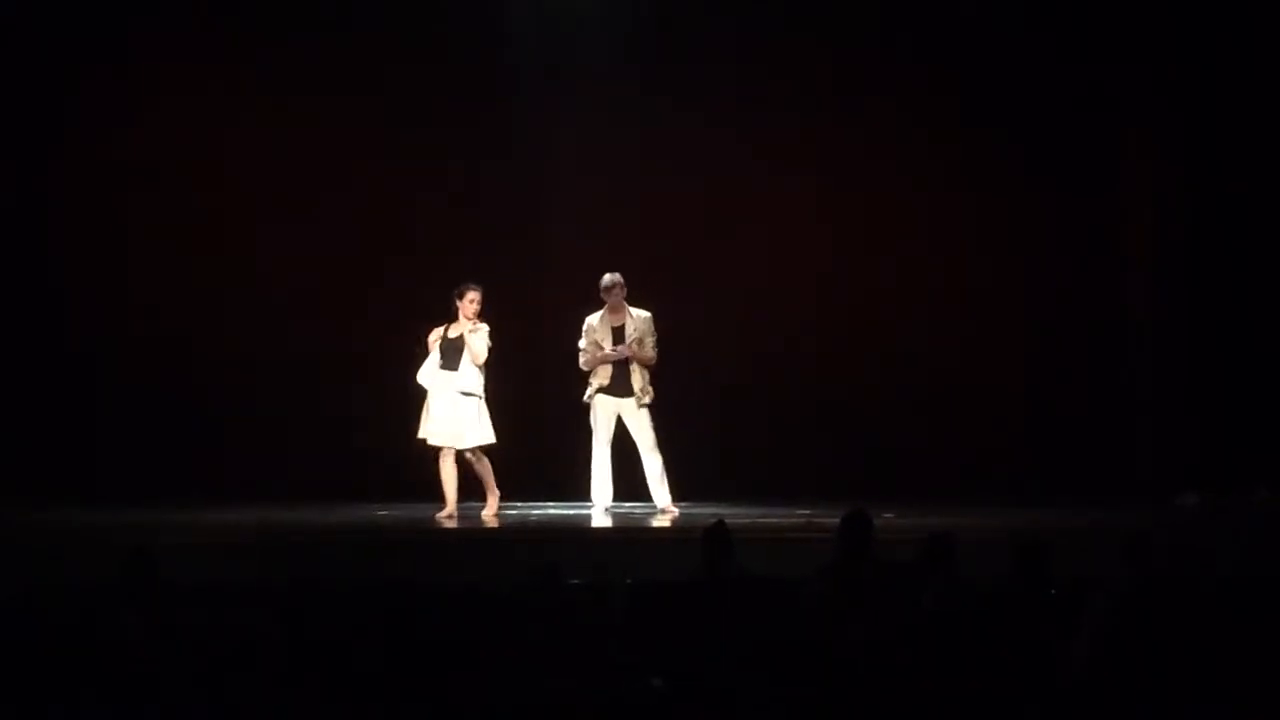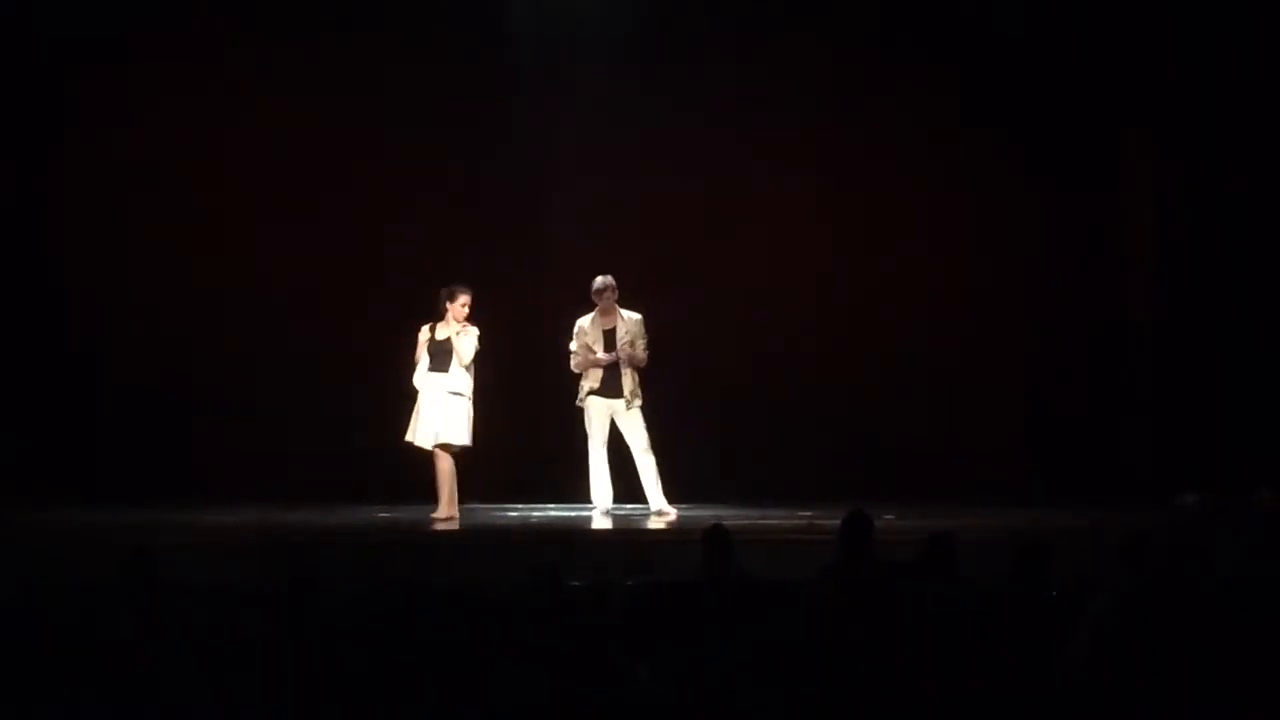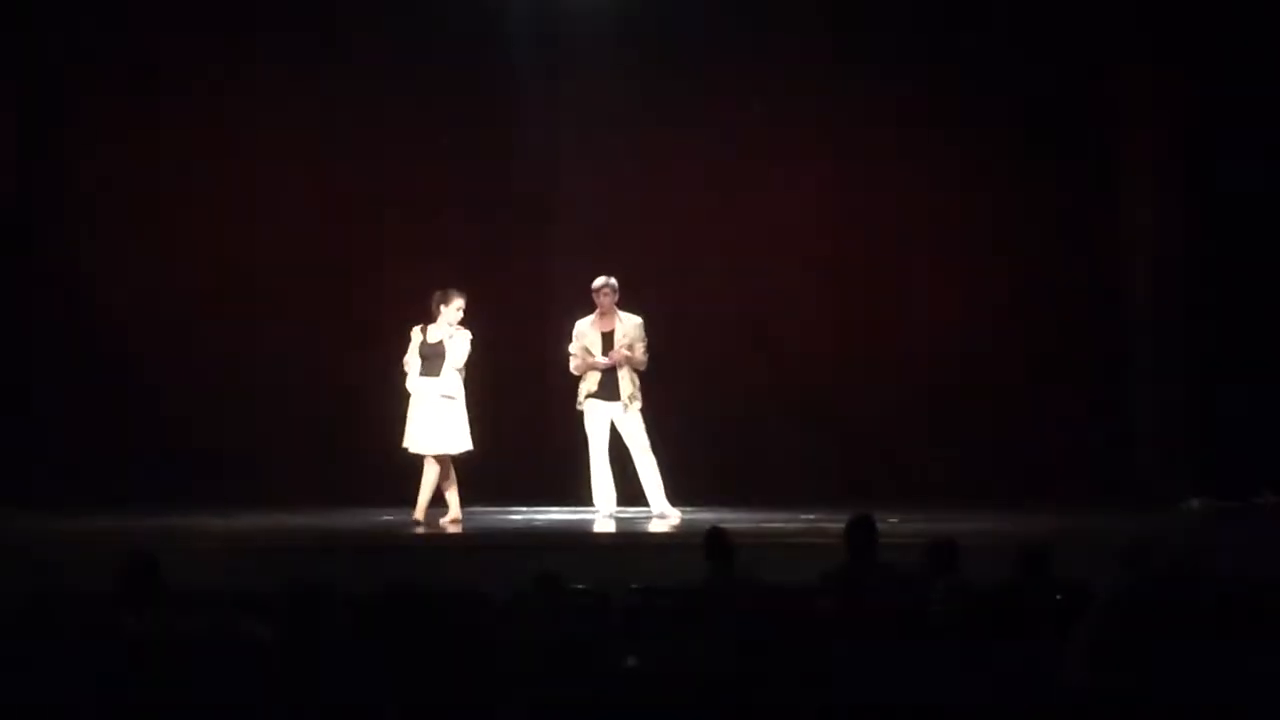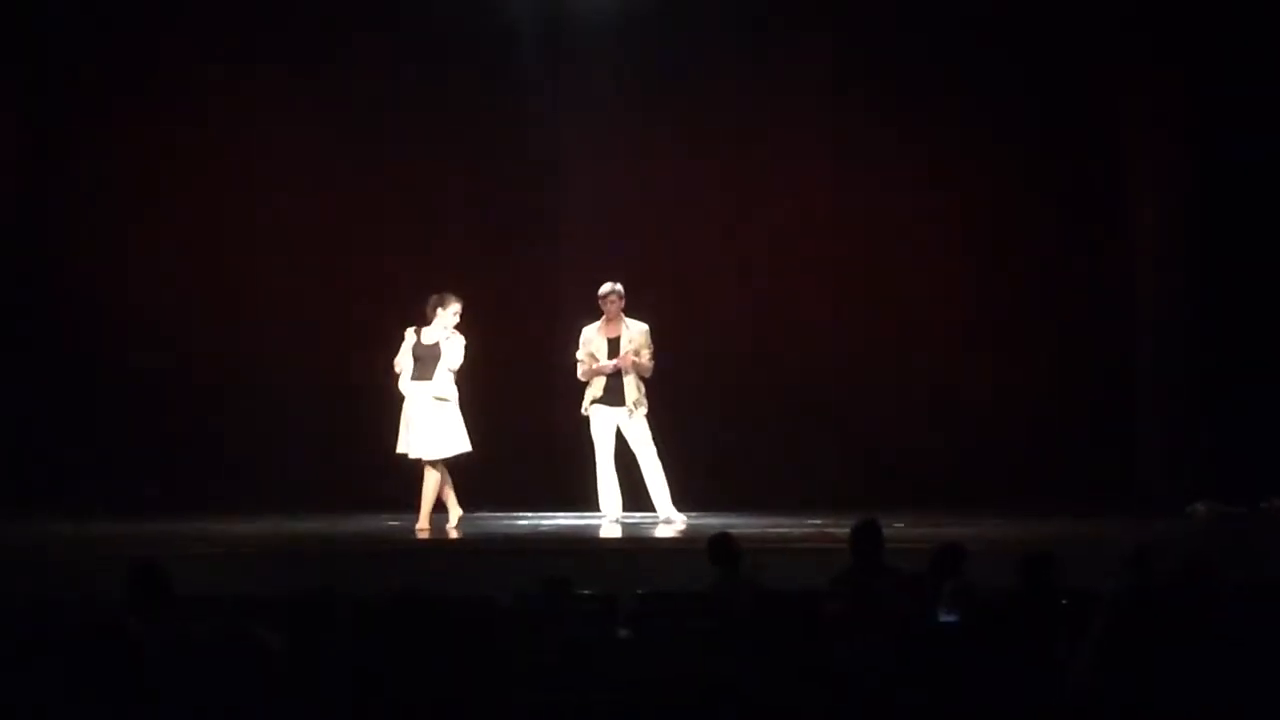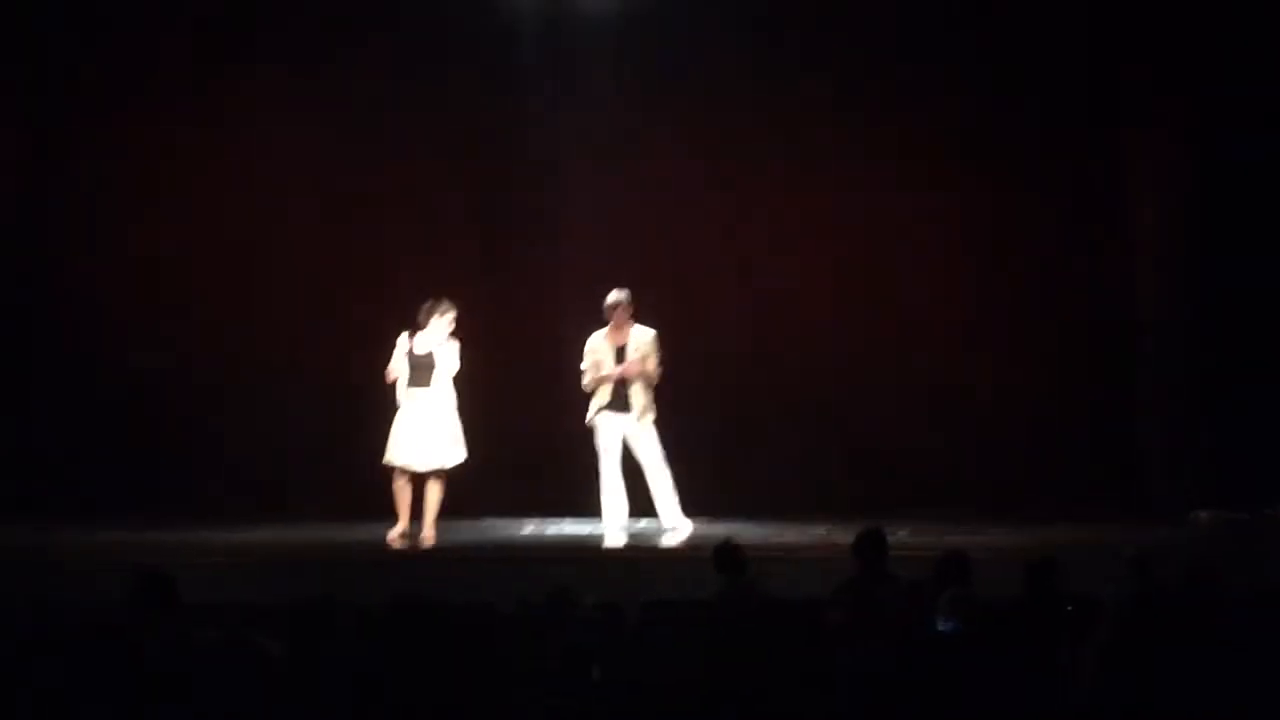
dt=0.3s
person 1, frame 1
left shoulder: (643, 318)
right shoulder: (592, 322)
left elbow: (652, 357)
right elbow: (584, 362)
left wrist: (635, 353)
right wrist: (603, 356)
left hip: (634, 394)
right hip: (603, 393)
left knee: (649, 445)
right knee: (601, 447)
left ankle: (663, 501)
right ankle: (601, 502)
person 1, frame 2
left shoulder: (633, 320)
right shoulder: (583, 325)
left elbow: (643, 359)
right elbow: (575, 364)
left wrist: (631, 355)
right wrist: (594, 359)
left hip: (625, 395)
right hip: (595, 395)
left knee: (642, 447)
right knee: (597, 449)
left ankle: (658, 503)
right ankle: (601, 504)
person 1, frame 3
left shoulder: (633, 323)
right shoulder: (582, 327)
left elbow: (643, 363)
right elbow: (574, 366)
left wrist: (628, 356)
right wrist: (592, 362)
left hip: (624, 398)
right hip: (595, 398)
left knee: (642, 449)
right knee: (598, 453)
left ankle: (660, 505)
right ankle: (605, 507)
person 1, frame 4
left shoulder: (639, 330)
right shoulder: (589, 333)
left elbow: (648, 370)
right elbow: (581, 373)
left wrist: (634, 362)
right wrist: (598, 368)
left hip: (630, 404)
right hip: (600, 404)
left knee: (648, 455)
right knee: (604, 458)
left ankle: (666, 510)
right ankle: (611, 512)
person 1, frame 5
left shoulder: (646, 336)
right shoulder: (595, 341)
left elbow: (655, 376)
right elbow: (587, 382)
left wrist: (640, 370)
right wrist: (605, 376)
left hip: (637, 412)
right hip: (607, 412)
left knee: (655, 463)
right knee: (609, 467)
left ankle: (674, 519)
right ankle: (615, 522)
person 2, frame 1
left shoulder: (480, 329)
right shoulder: (444, 330)
left elbow: (479, 359)
left wrist: (467, 333)
right wrist: (431, 343)
left hip: (465, 392)
right hip: (441, 391)
left knee: (471, 451)
right knee: (445, 451)
left ankle: (492, 494)
right ankle: (451, 504)
person 2, frame 2
left shoulder: (468, 332)
right shoulder: (430, 329)
left elbow: (465, 360)
right elbow: (420, 362)
left wrist: (454, 335)
right wrist: (421, 343)
left hip: (453, 393)
right hip: (430, 392)
left knee: (442, 449)
right knee: (438, 452)
left ankle: (445, 504)
right ankle: (451, 506)
person 2, frame 3
left shoulder: (461, 335)
right shoulder: (420, 332)
left elbow: (457, 362)
right elbow: (408, 366)
left wrist: (447, 336)
right wrist: (415, 342)
left hip: (445, 398)
right hip: (421, 397)
left knee: (434, 456)
right knee: (441, 457)
left ankle: (420, 511)
right ankle: (454, 509)
person 2, frame 4
left shoulder: (455, 339)
right shoulder: (414, 333)
left elbow: (453, 364)
right elbow: (398, 367)
left wrist: (443, 338)
right wrist: (408, 343)
left hip: (439, 401)
right hip: (415, 400)
left knee: (432, 462)
right knee: (433, 462)
left ankle: (424, 519)
right ankle: (453, 507)
person 2, frame 5
left shoulder: (450, 345)
right shoulder: (407, 340)
left elbow: (449, 371)
right elbow: (391, 375)
left wrist: (438, 346)
right wrist: (402, 351)
left hip: (438, 410)
right hip: (411, 409)
left knee: (436, 470)
right knee: (401, 470)
left ankle: (429, 528)
right ankle: (402, 523)
